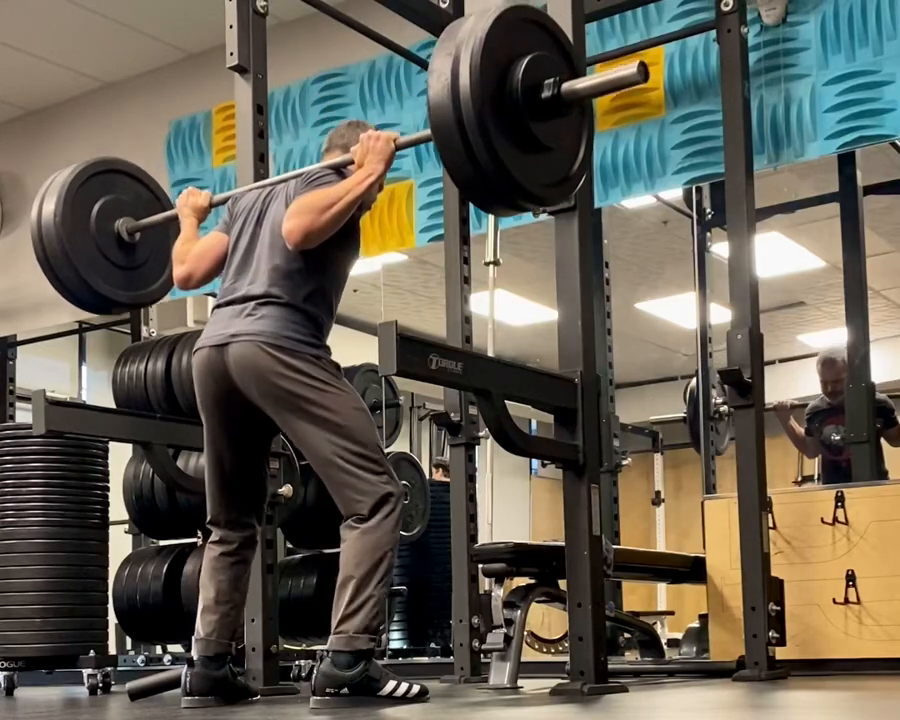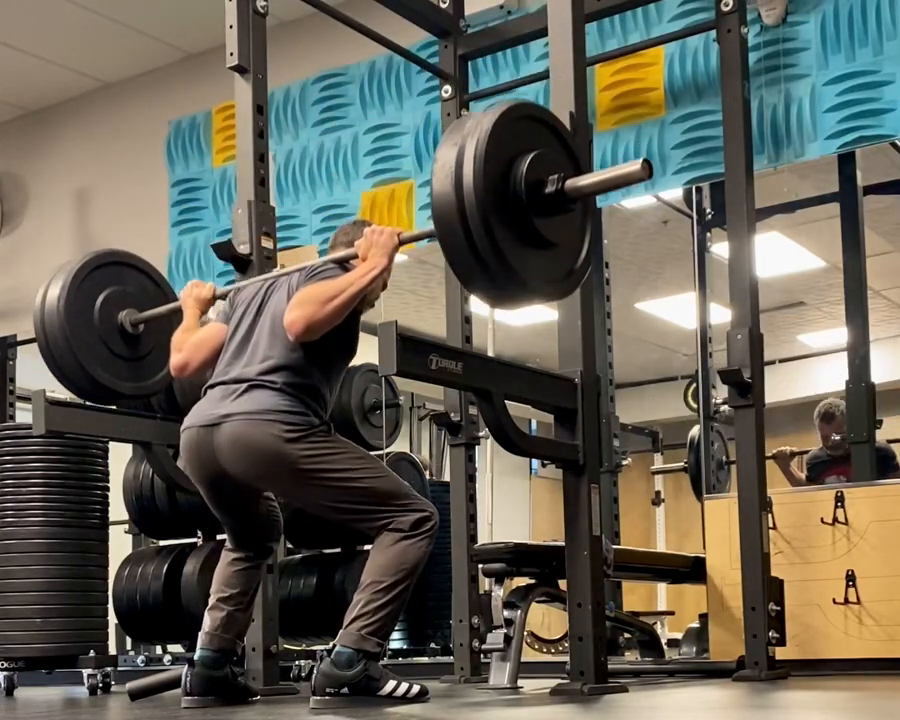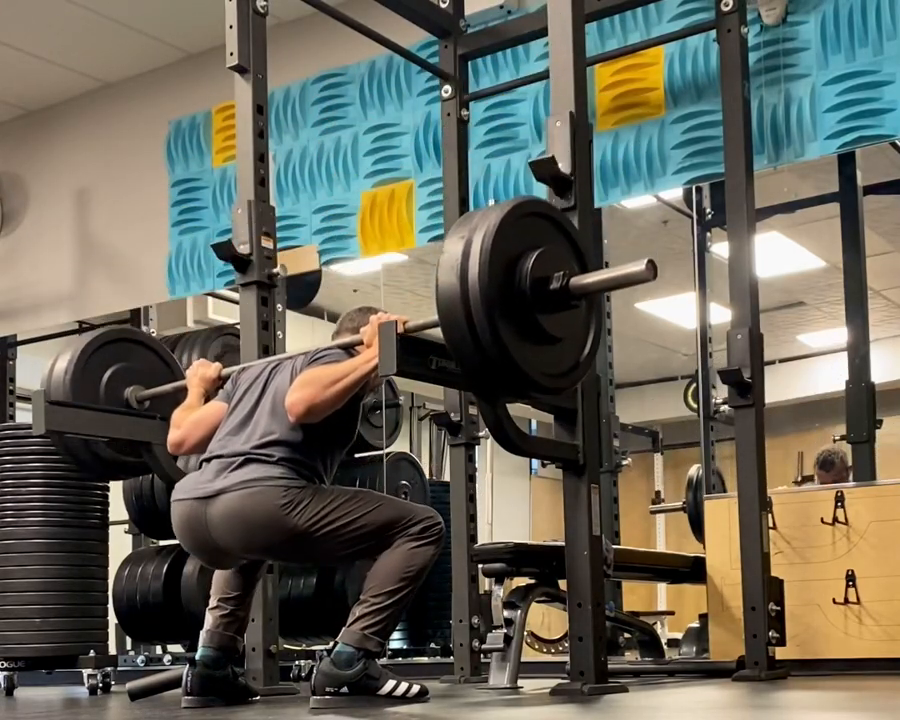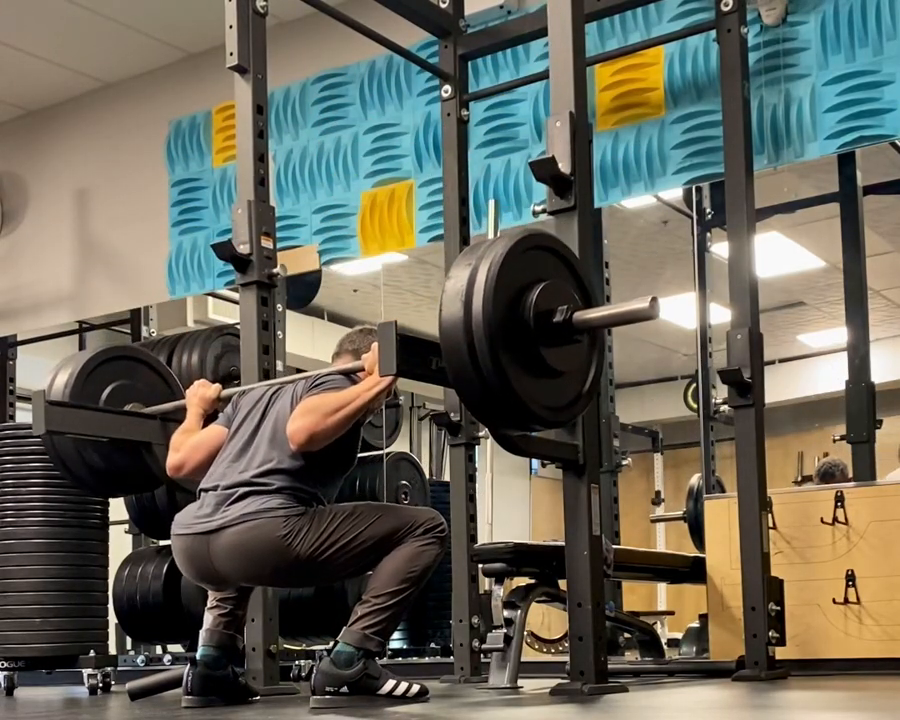
dt=0.7s
person 1, frame 1
left shoulder: (252, 197)
right shoulder: (335, 181)
left elbow: (186, 272)
right elbow: (298, 229)
left wrist: (189, 220)
right wrist: (372, 171)
left hip: (213, 351)
right hip: (275, 347)
left knee: (233, 520)
right knee: (374, 495)
left ankle: (209, 664)
right ankle: (347, 663)
person 1, frame 2
left shoulder: (253, 289)
right shoulder: (335, 274)
left elbow: (182, 361)
right elbow: (299, 321)
left wrist: (192, 310)
right wrist: (376, 263)
left hip: (199, 434)
right hip: (266, 428)
left knee: (252, 538)
right knee: (411, 519)
left ankle: (209, 666)
right ankle: (348, 665)
person 1, frame 3
left shoulder: (255, 370)
right shoulder: (339, 359)
left elbow: (180, 439)
right elbow: (301, 402)
left wrist: (197, 389)
right wrist: (378, 354)
left hip: (188, 513)
right hip: (256, 503)
left knee: (245, 548)
right knee: (421, 527)
left ankle: (210, 667)
right ankle: (347, 667)
person 1, frame 4
left shoulder: (255, 393)
right shoulder: (340, 383)
left elbow: (179, 462)
right elbow: (302, 432)
left wrist: (196, 409)
right wrist: (380, 379)
left hip: (190, 545)
right hip: (259, 534)
right knee: (424, 529)
left ankle: (211, 667)
right ankle: (346, 667)
